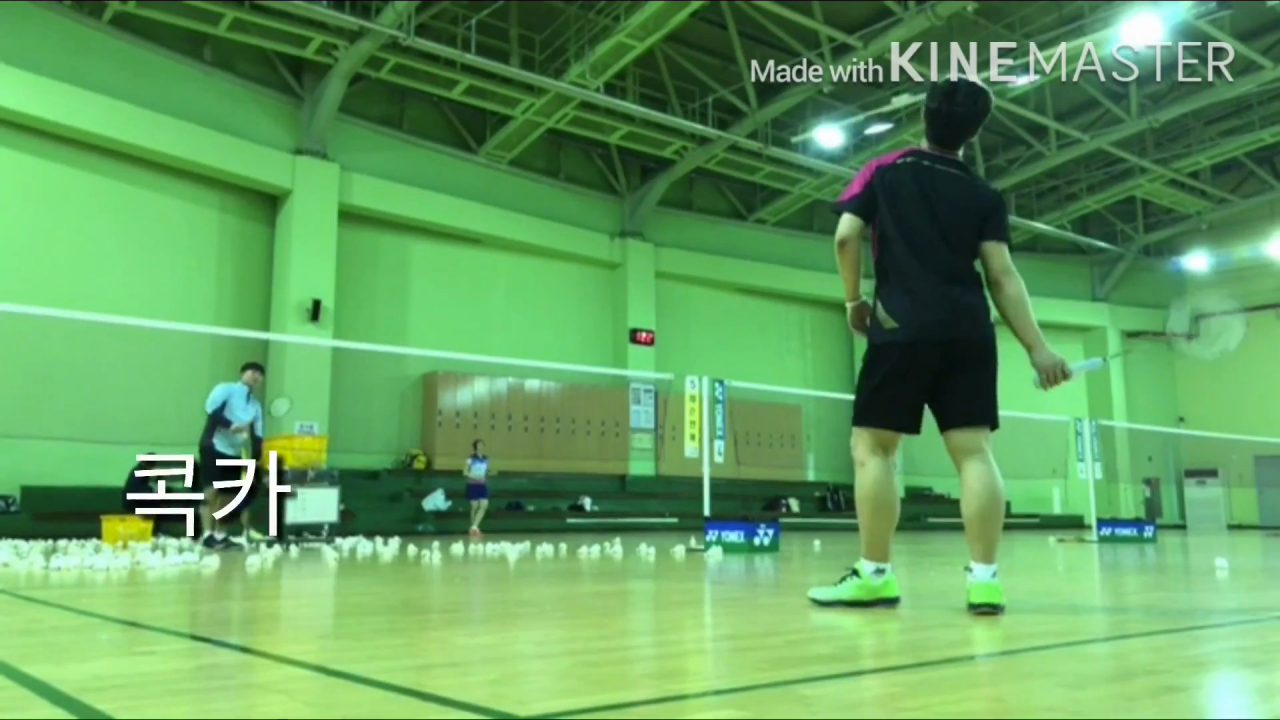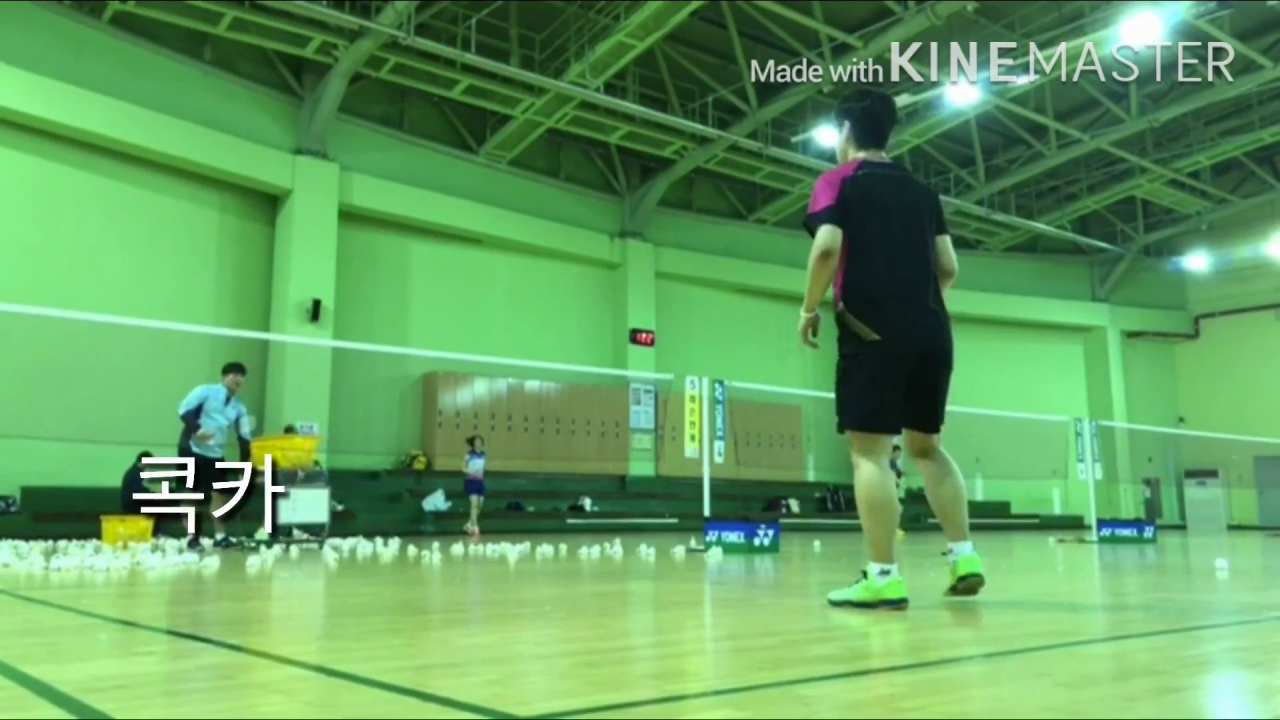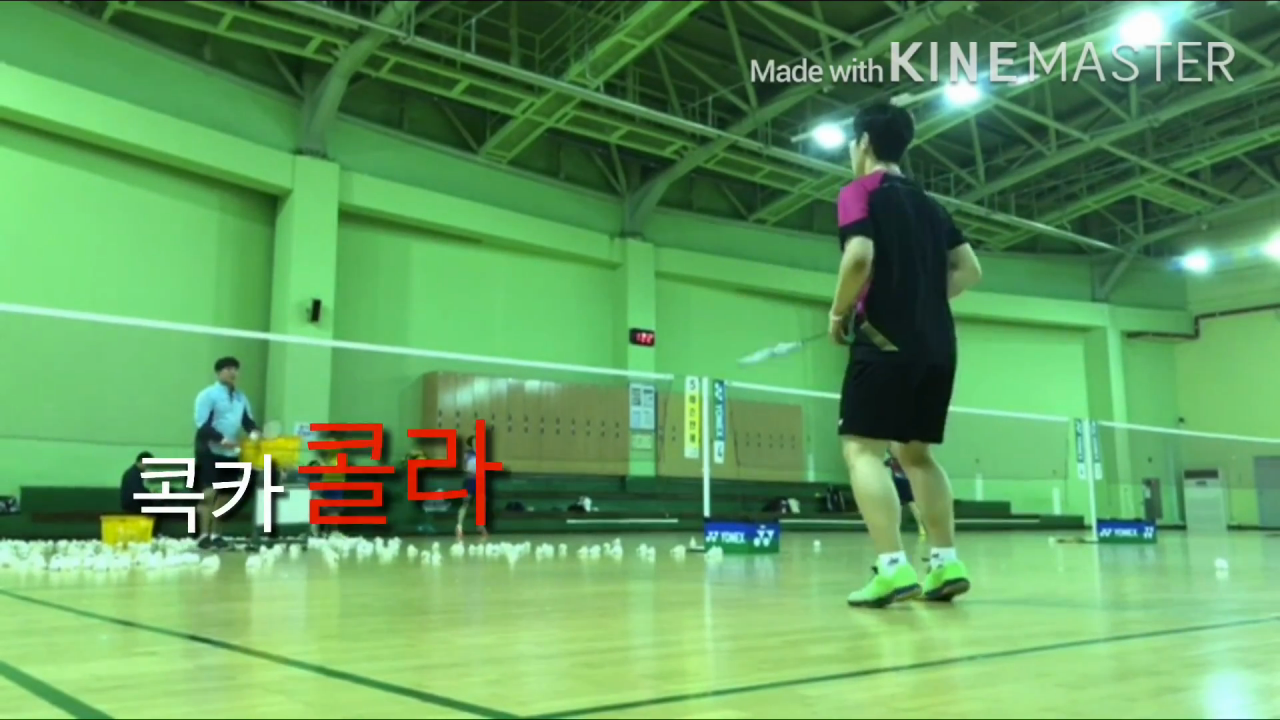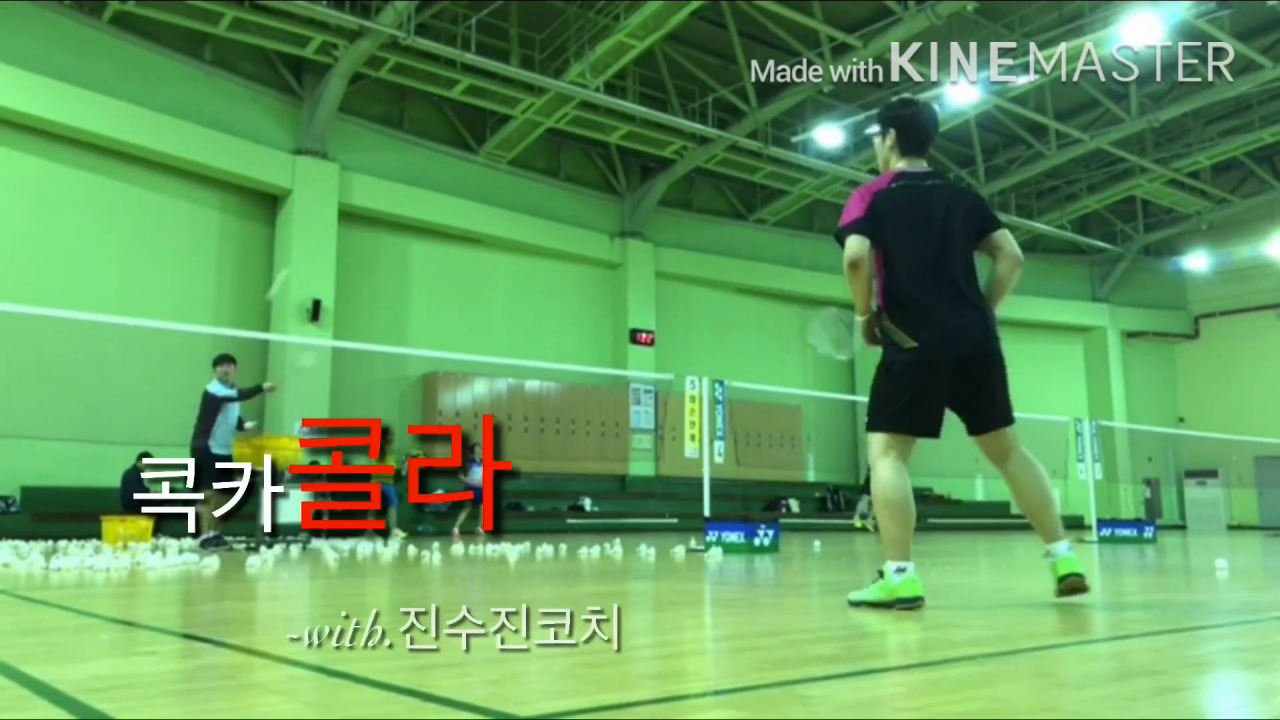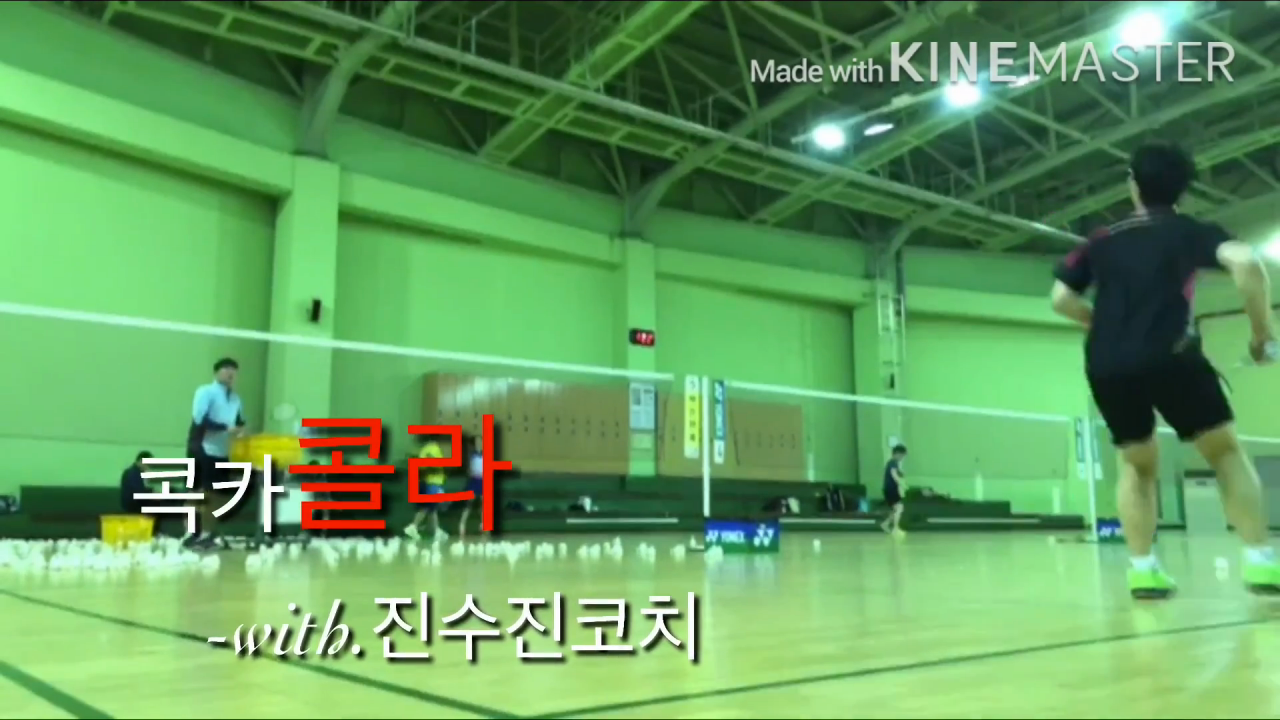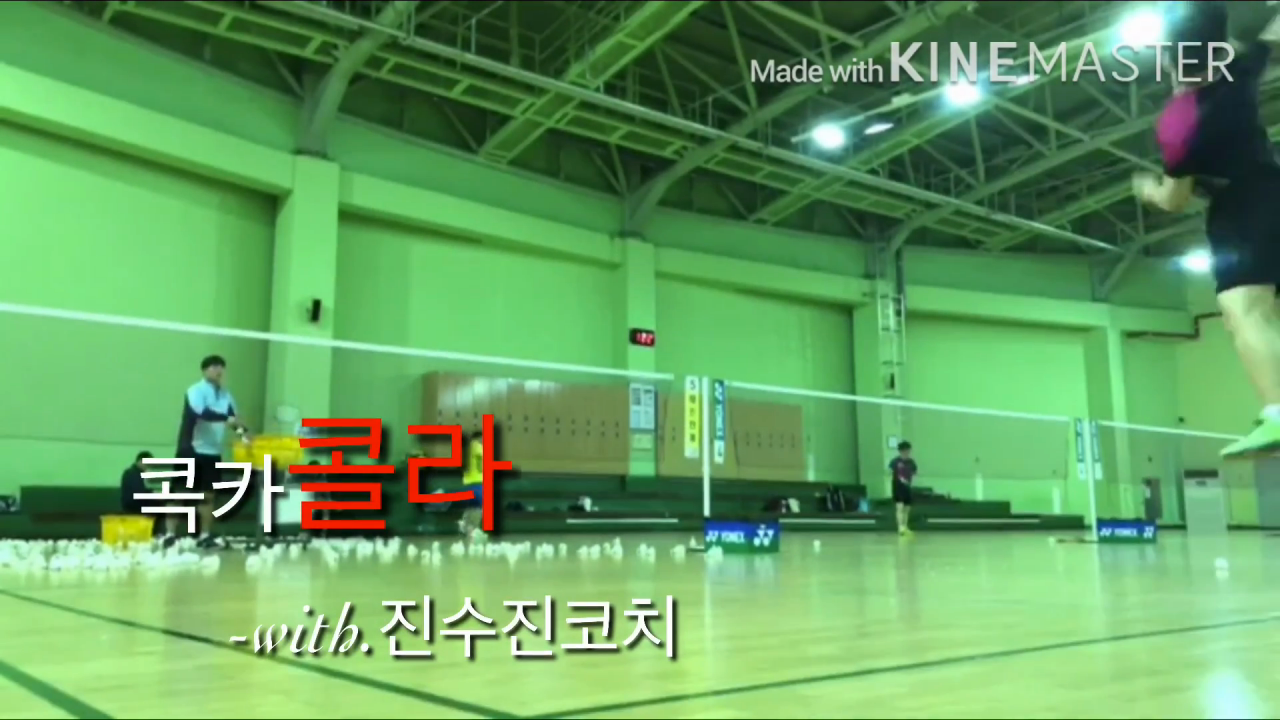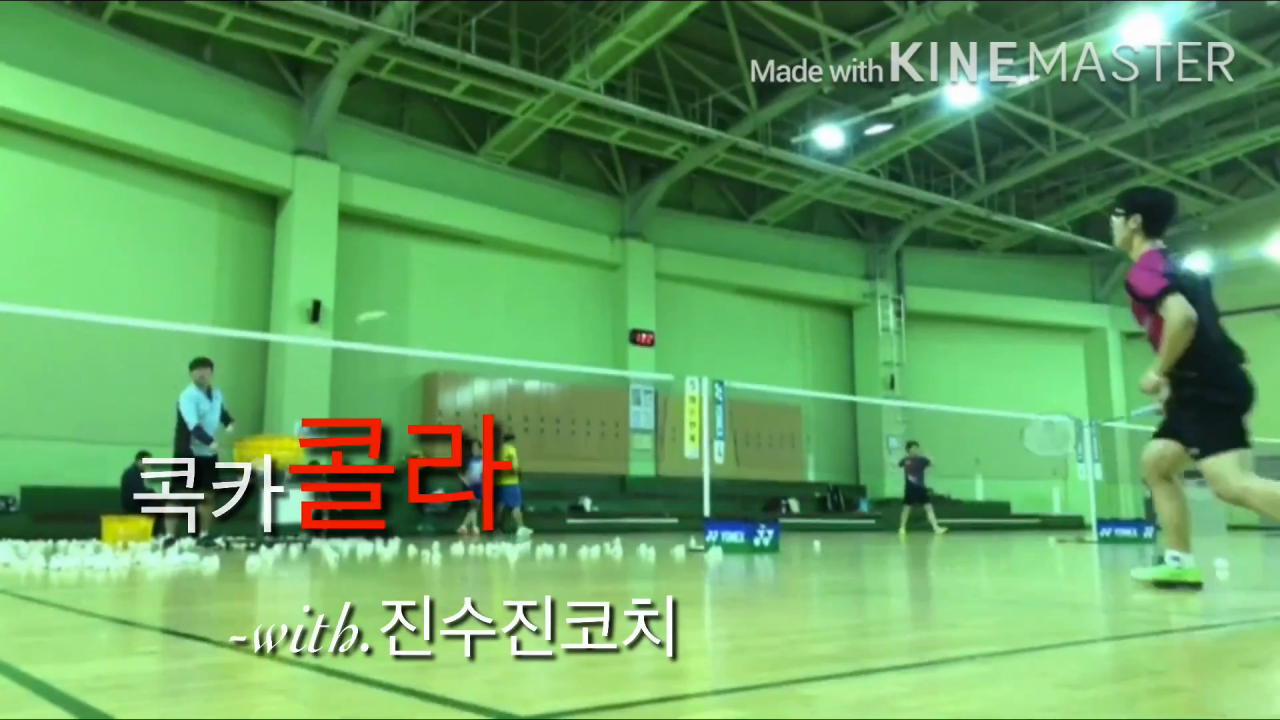
dt=0.7s
person 1, frame 1
left shoulder: (882, 174)
right shoulder: (984, 196)
left elbow: (845, 238)
right elbow: (1002, 276)
left wrist: (854, 297)
right wrist: (1037, 348)
left hip: (901, 330)
right hip: (968, 334)
left knee: (871, 448)
right knee: (973, 452)
left ankle: (874, 573)
right ankle: (985, 578)
person 1, frame 2
left shoulder: (838, 182)
right shoulder: (922, 192)
left elbow: (827, 249)
right elbow: (947, 267)
left wrist: (810, 309)
left hip: (871, 333)
right hip: (931, 334)
left knee: (869, 451)
right knee: (925, 446)
left ankle: (883, 578)
right ankle: (964, 557)
person 1, frame 3
left shoulder: (860, 194)
right shoulder: (927, 204)
left elbow: (859, 258)
right elbow: (968, 269)
left wrist: (839, 313)
left hip: (885, 344)
right hip: (938, 345)
left knee: (863, 453)
right knee: (916, 454)
left ankle: (894, 569)
right ankle: (946, 563)
person 1, frame 4
left shoulder: (871, 196)
right shoulder: (962, 196)
left elbow: (856, 256)
right elbow: (1011, 257)
left wrist: (865, 314)
left hip: (914, 342)
right hip: (976, 340)
left knee: (885, 451)
right knee: (1006, 449)
left ankle: (898, 577)
right ankle: (1063, 556)
person 1, frame 5
left shoulder: (1103, 240)
right shoulder: (1195, 231)
left elbow: (1062, 298)
left hip: (1106, 367)
right hip: (1169, 357)
left knee: (1138, 463)
right knee: (1226, 452)
left ankle: (1143, 567)
person 1, frame 6
left shoulder: (1174, 118)
right shoulder: (1238, 70)
left elbow: (1174, 201)
left wrist: (1145, 190)
left hip: (1238, 215)
left knee: (1241, 309)
person 1, frame 7
left shoulder: (1145, 266)
right shoulder: (1163, 264)
left elbow: (1185, 317)
left wrist: (1159, 372)
right wrist: (1170, 381)
left hip: (1214, 388)
right hip: (1200, 388)
left knee: (1232, 482)
right knee: (1153, 462)
right ankle: (1180, 561)
person 2, frame 1
left shoulder: (255, 405)
right shoulder: (226, 389)
left elbow: (257, 435)
right elbow: (211, 408)
left wrist: (256, 460)
right wrist: (230, 425)
left hip: (235, 453)
right hip: (214, 447)
left knee: (227, 494)
right knee: (210, 491)
left ankle: (220, 535)
right ankle: (207, 535)
person 2, frame 2
left shoulder: (239, 407)
right shoulder: (205, 391)
left elbow: (244, 436)
right elbow: (184, 410)
left wrist: (246, 463)
right wrist: (197, 429)
left hip: (216, 455)
right hip: (192, 450)
left knee: (219, 494)
left ankle: (220, 536)
right ankle: (192, 537)
person 2, frame 3
left shoulder: (241, 398)
right shoulder: (208, 395)
left elbow: (247, 420)
right elbow: (202, 423)
left wrist: (253, 431)
right wrist: (221, 438)
left hip: (231, 454)
right hip: (209, 451)
right knee: (209, 493)
left ankle: (215, 535)
right ankle: (204, 536)
person 2, frame 4
left shoulder: (234, 391)
right shoulder: (213, 390)
right elbow: (237, 396)
left wrist: (244, 425)
right wrist: (261, 388)
left hip: (225, 450)
right hip: (206, 448)
left knee: (223, 492)
right knee: (207, 492)
left ankle: (214, 532)
right ankle: (204, 536)
person 2, frame 5
left shoulder: (235, 398)
right shoulder: (205, 392)
left elbow: (238, 422)
right elbow: (199, 419)
left wrist: (240, 429)
right wrist: (225, 428)
left hip: (221, 453)
right hip: (202, 449)
left knee: (211, 494)
right knee: (197, 491)
left ankle: (206, 535)
right ankle: (189, 534)
person 2, frame 6
left shoulder: (225, 395)
right shoulder: (196, 391)
left elbow: (233, 416)
right elbow: (201, 412)
left wrist: (243, 432)
right wrist: (226, 419)
left hip: (213, 452)
right hip: (191, 450)
left knee: (208, 495)
left ankle: (205, 536)
right ankle: (171, 535)
person 2, frame 7
left shoulder: (216, 394)
right shoulder: (188, 396)
left elbow: (222, 412)
right elbow: (193, 425)
left wrist: (229, 422)
right wrist: (210, 442)
left hip: (209, 454)
right hip: (188, 453)
left knee: (208, 495)
left ankle: (204, 535)
right ankle: (170, 536)
